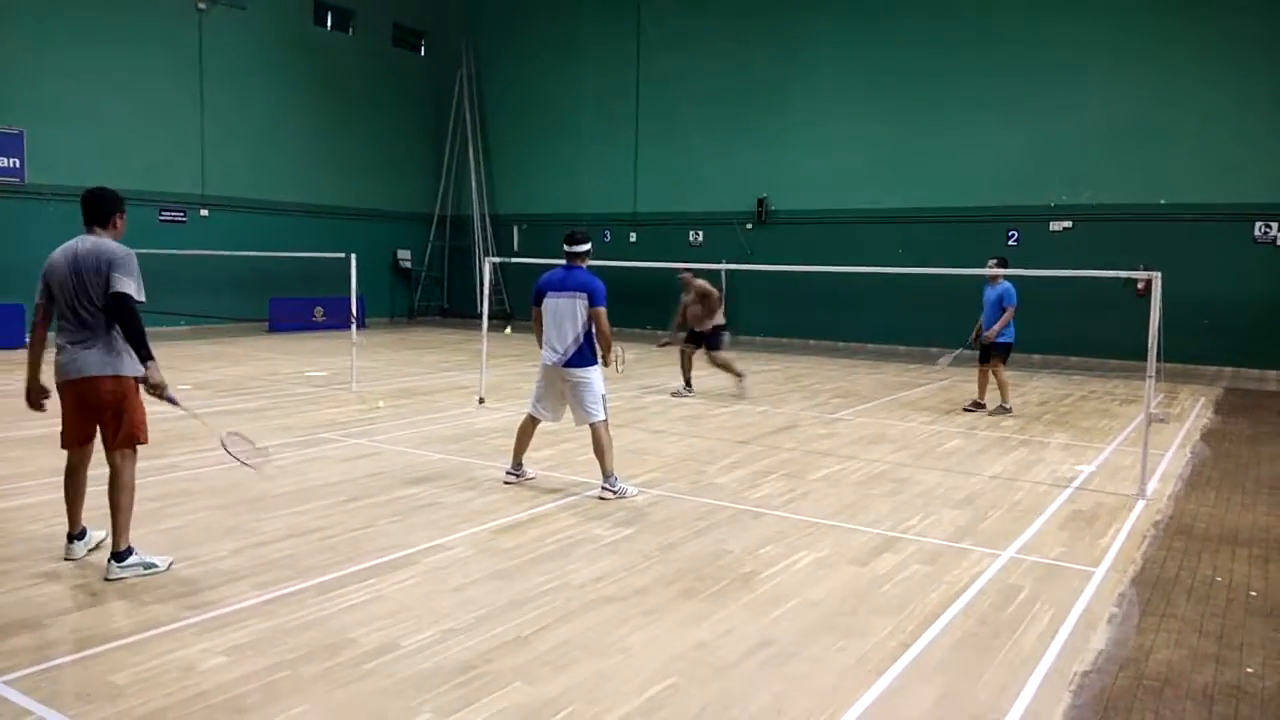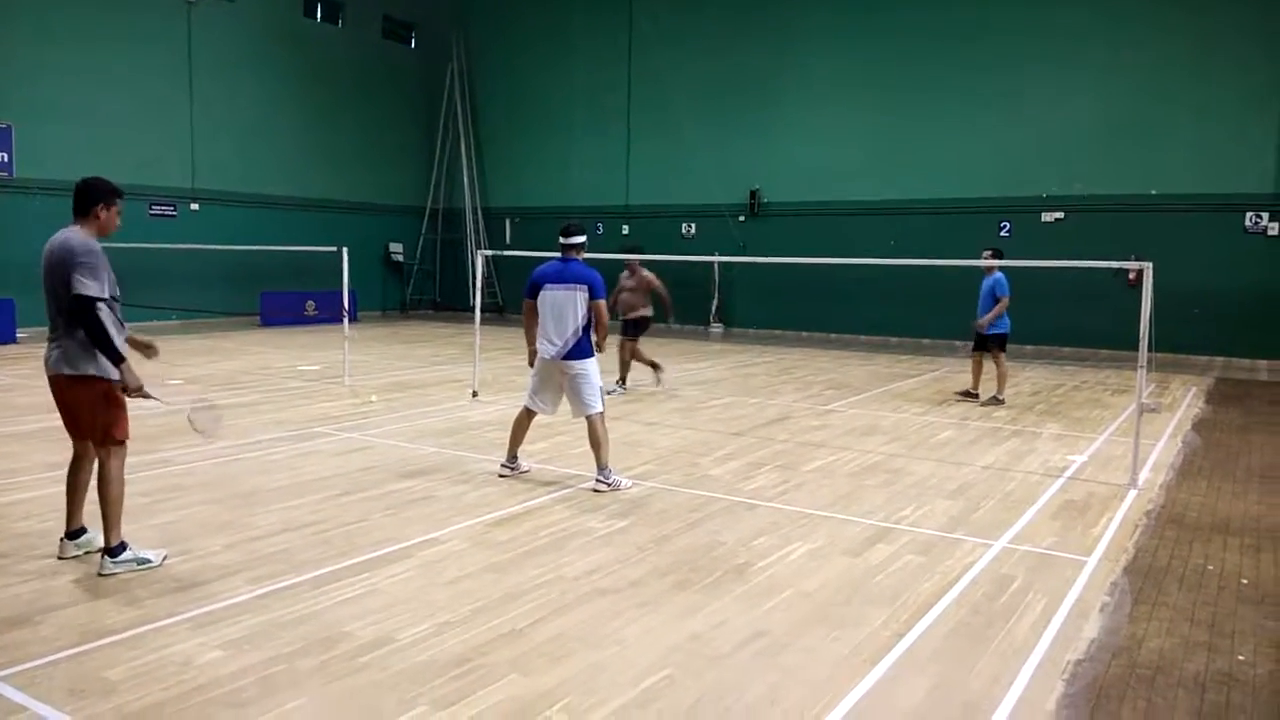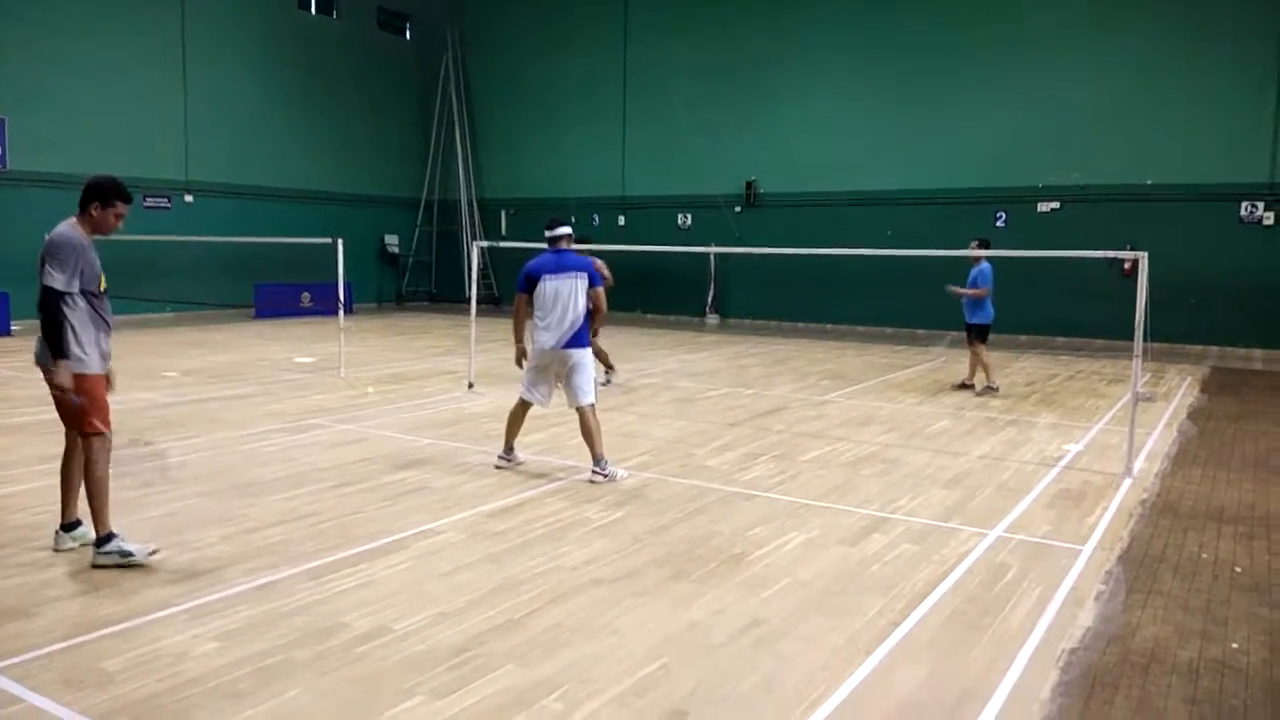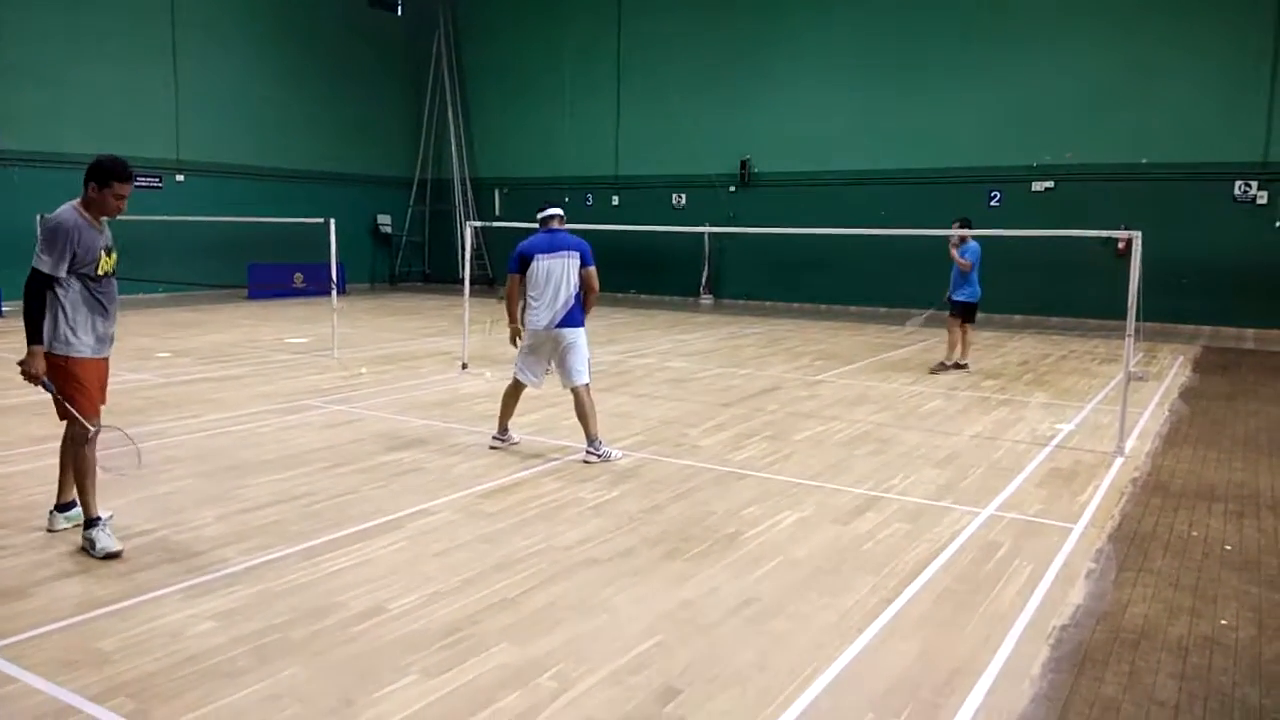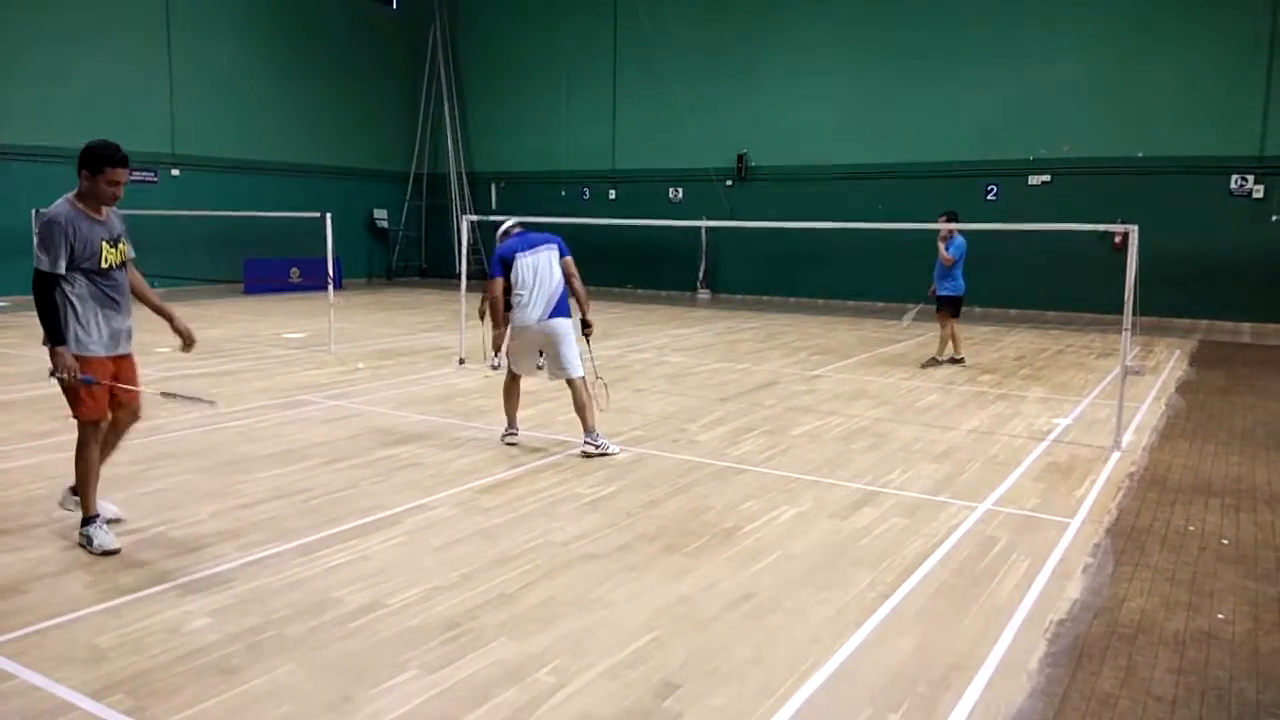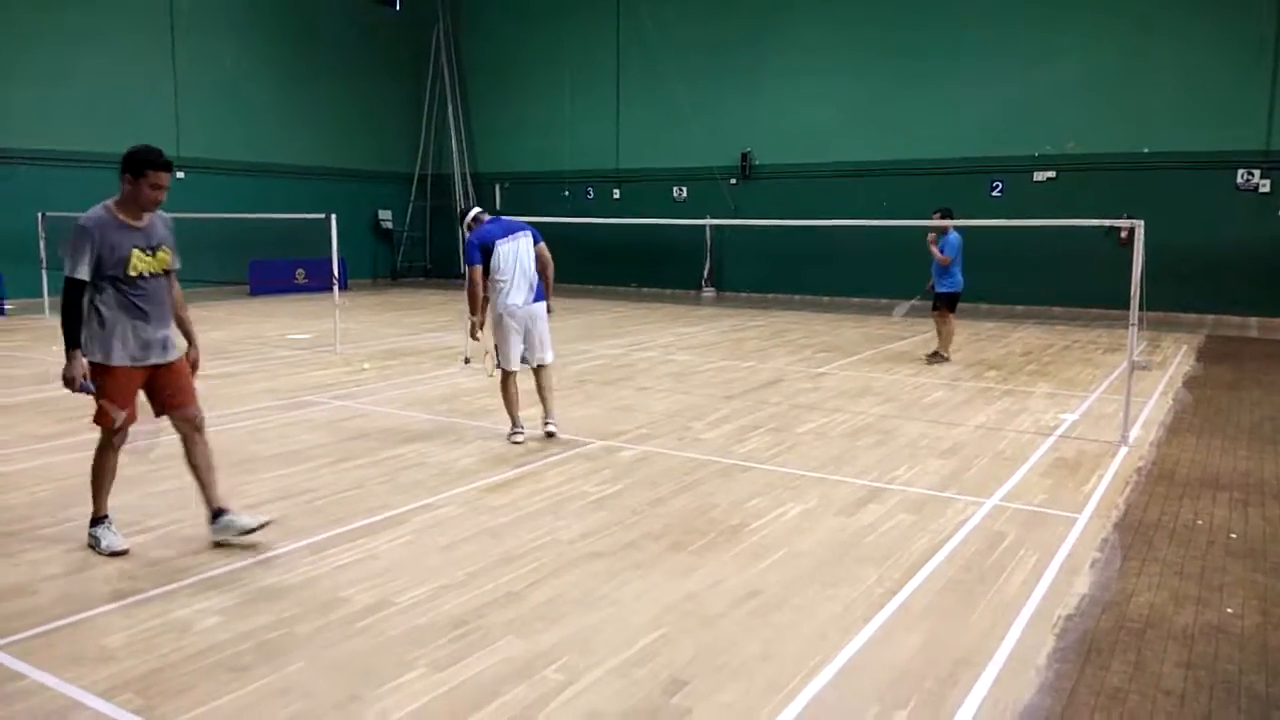
dt=0.4s
person 1, frame 1
left shoulder: (56, 259)
right shoulder: (119, 255)
left elbow: (40, 323)
right elbow: (123, 312)
left wrist: (33, 379)
right wrist: (149, 362)
left hip: (70, 370)
right hip: (112, 371)
left knee: (78, 455)
right knee: (123, 459)
left ankle: (77, 537)
right ankle: (122, 555)
person 1, frame 2
left shoulder: (59, 244)
right shoulder: (86, 248)
right elbow: (87, 314)
left wrist: (128, 339)
right wrist: (122, 364)
left hip: (63, 365)
right hip: (89, 369)
left knee: (85, 450)
right knee: (111, 453)
left ankle: (74, 535)
right ankle: (115, 551)
person 1, frame 3
left shoulder: (78, 242)
right shoulder: (68, 241)
right elbow: (50, 305)
left wrist: (102, 363)
right wrist: (63, 365)
left hip: (81, 361)
right hip: (73, 364)
left knee: (78, 440)
right knee: (97, 442)
left ankle: (70, 527)
right ankle: (105, 541)
person 1, frame 4
left shoulder: (102, 227)
right shoulder: (64, 225)
right elbow: (36, 288)
right wrist: (35, 349)
left hip: (97, 344)
right hip: (71, 346)
left knee: (81, 427)
right knee: (85, 428)
left ankle: (65, 507)
right ankle: (93, 525)
person 1, frame 5
left shoulder: (112, 217)
right shoulder: (59, 220)
left elbow: (128, 274)
right elbow: (44, 287)
left wrist: (171, 318)
right wrist: (60, 349)
left hip: (117, 341)
right hip: (83, 347)
left knee: (125, 416)
right knee: (94, 426)
left ankle: (80, 490)
right ankle: (90, 522)
person 1, frame 6
left shoulder: (162, 225)
right shoulder: (93, 226)
right elbow: (73, 294)
left wrist: (191, 339)
right wrist: (74, 355)
left hip: (163, 350)
right hip: (115, 354)
left knee: (192, 425)
right knee: (114, 436)
left ankle: (218, 516)
right ankle: (99, 523)
person 2, frame 1
left shoulder: (545, 281)
right shoulder: (592, 284)
left elbow: (537, 322)
right elbow: (602, 328)
right wrist: (606, 353)
left hip: (551, 362)
right hip: (582, 365)
left knee: (533, 416)
right knee: (599, 423)
left ankle: (515, 469)
right ankle: (609, 483)
person 2, frame 2
left shoulder: (539, 273)
right shoulder: (591, 276)
left elbow: (528, 314)
right elbow: (602, 320)
left wrist: (531, 346)
right wrist: (600, 340)
left hip: (546, 355)
right hip: (579, 358)
left knee: (529, 409)
right knee: (595, 415)
left ankle: (510, 462)
right ankle: (604, 475)
person 2, frame 3
left shoulder: (532, 267)
right shoulder: (586, 265)
left elbow: (520, 310)
right elbow: (601, 308)
left wrist: (519, 344)
right wrist: (587, 331)
left hip: (542, 347)
right hip: (576, 347)
left knee: (524, 401)
right knee: (585, 407)
left ankle: (507, 453)
right ankle: (600, 466)
person 2, frame 4
left shoulder: (524, 247)
right shoulder: (580, 246)
left elbow: (512, 290)
right elbow: (593, 288)
left wrist: (514, 323)
right wrist: (581, 315)
left hip: (535, 327)
right hip: (570, 327)
left knee: (518, 381)
right knee: (580, 387)
left ankle: (501, 434)
right ankle: (594, 447)
person 2, frame 5
left shoulder: (501, 251)
right shoulder: (553, 241)
left elbow: (495, 296)
right elbow: (573, 278)
left wrist: (499, 328)
right wrist: (585, 315)
left hip: (523, 321)
right hip: (557, 319)
left knee: (514, 374)
right knee: (576, 379)
left ankle: (511, 429)
right ankle: (591, 438)
person 2, frame 6
left shoulder: (476, 239)
right shoulder: (524, 228)
left elbow: (476, 282)
right elbow: (547, 262)
left wrist: (475, 317)
right wrist: (547, 298)
left hip: (506, 309)
right hip: (536, 304)
left knee: (509, 371)
right knee: (542, 365)
left ankle: (516, 427)
right ankle: (550, 419)
